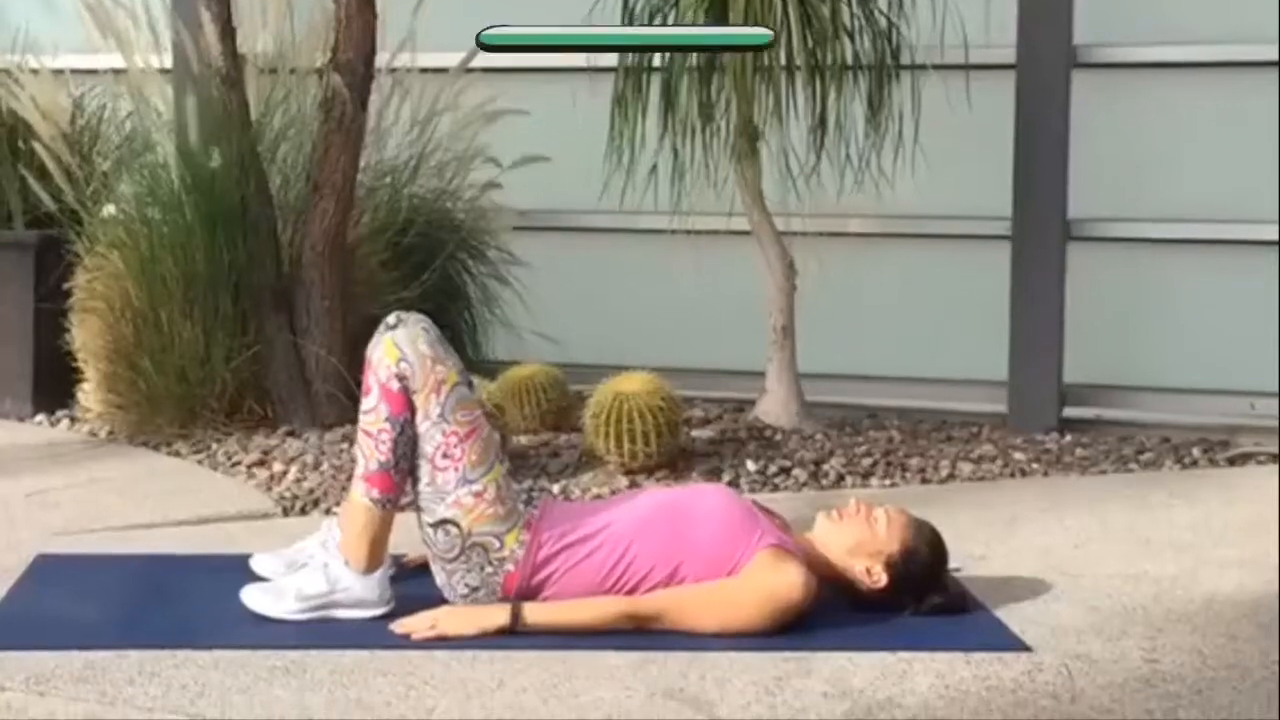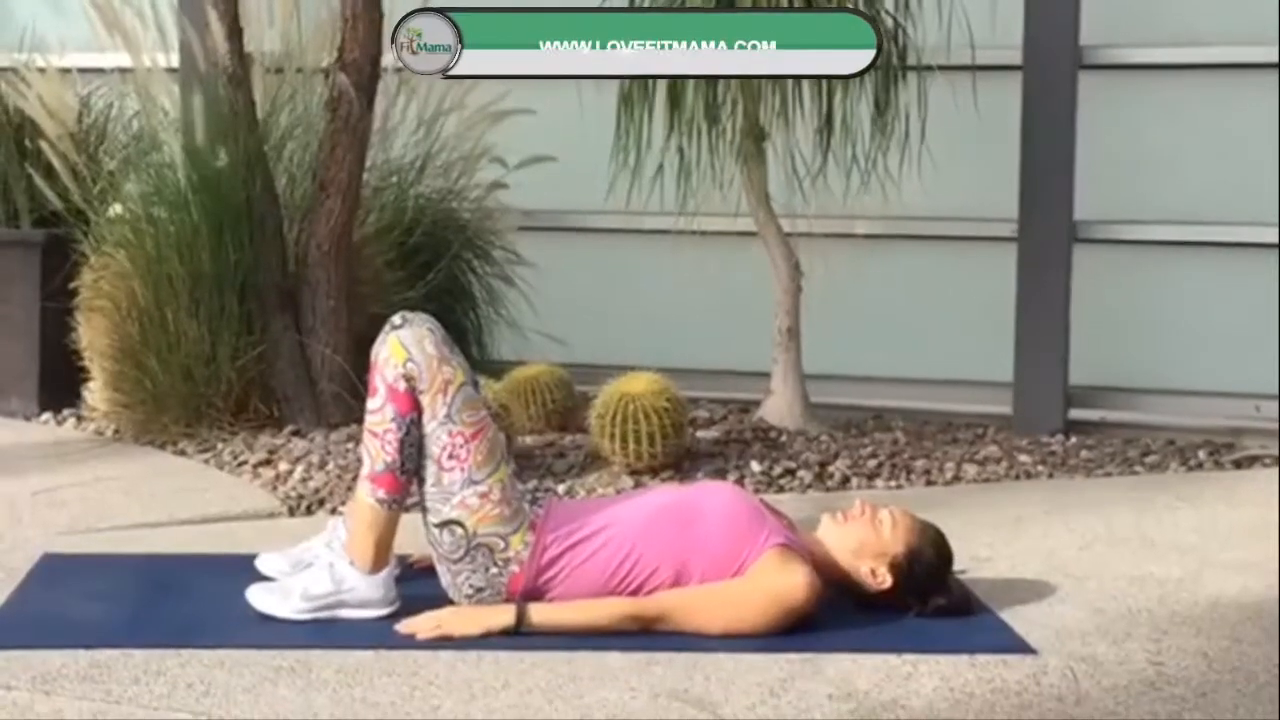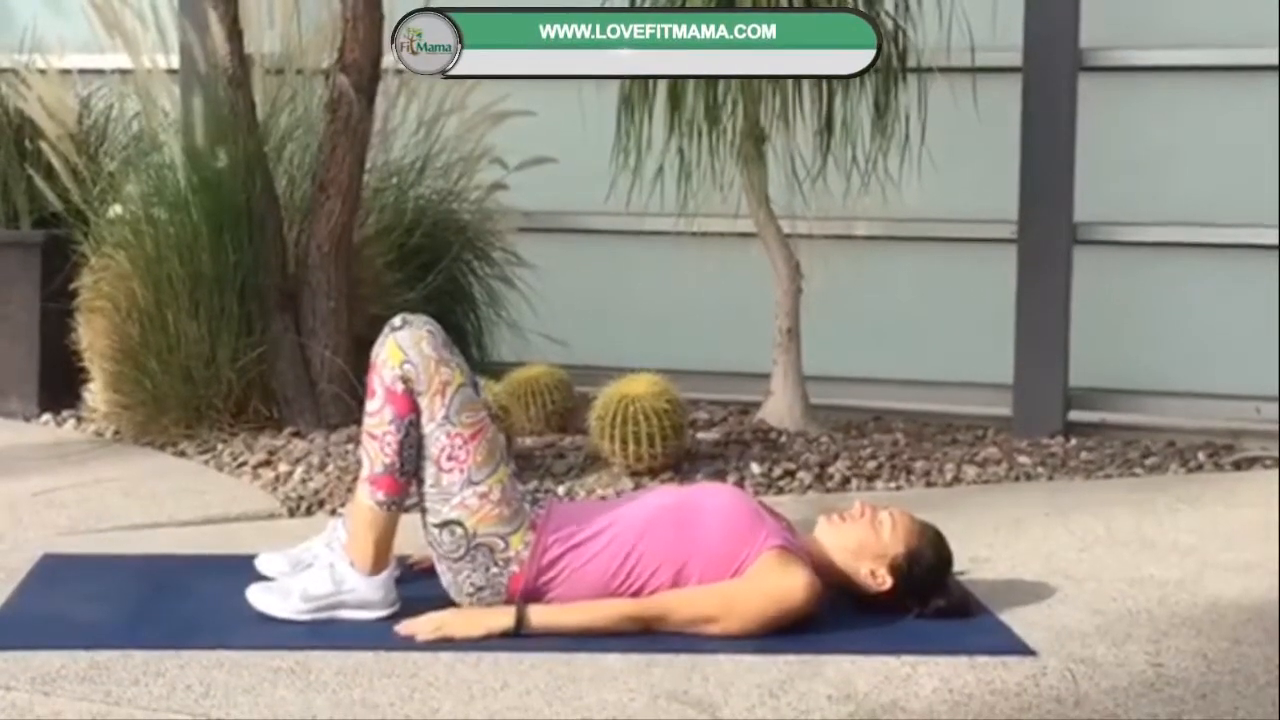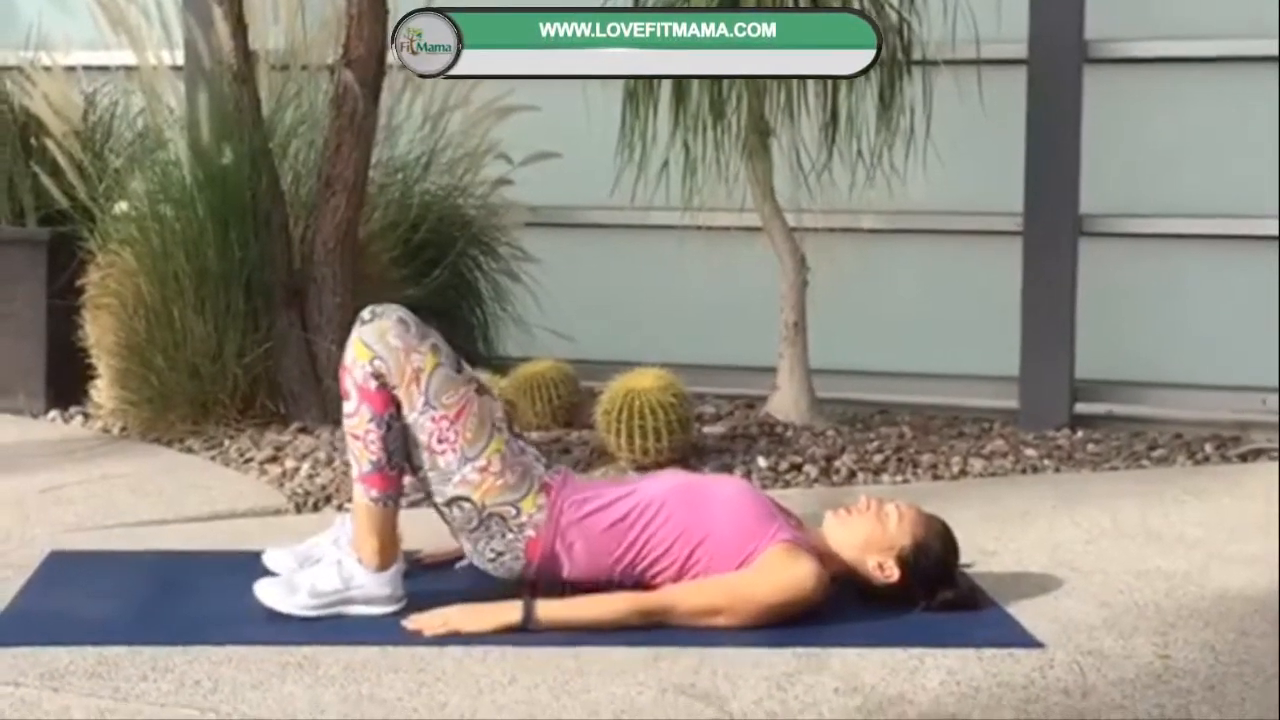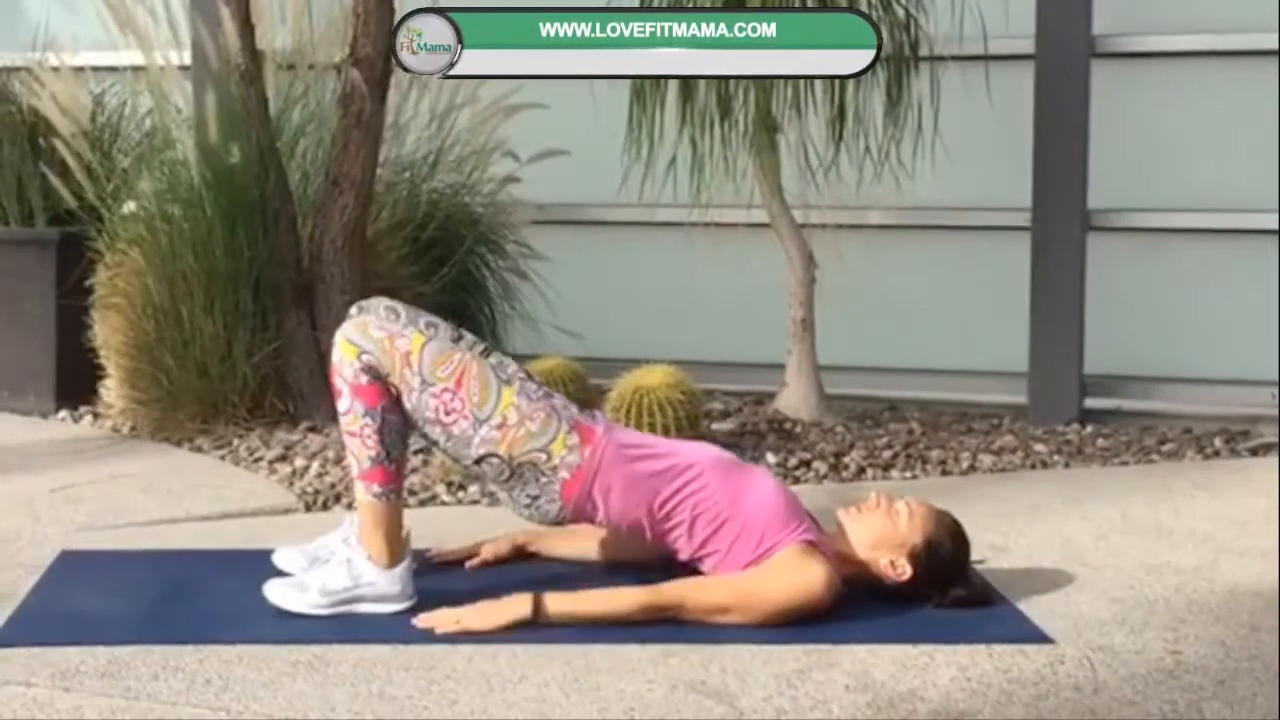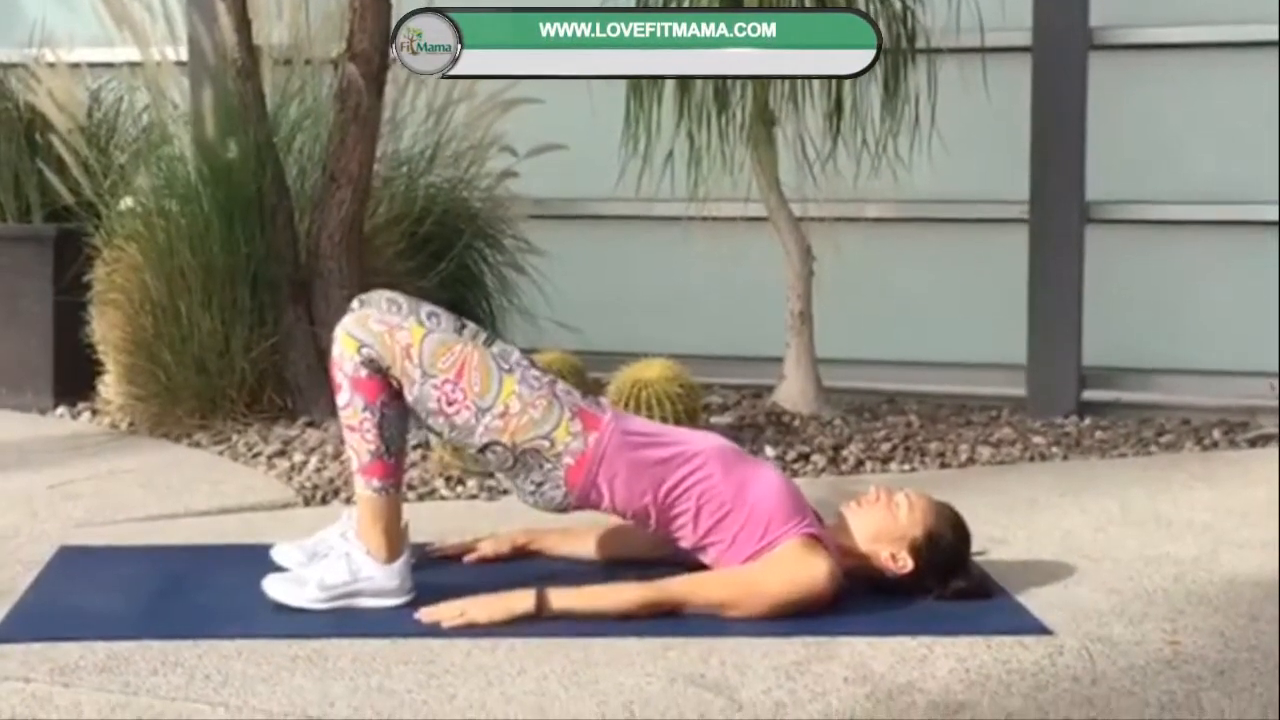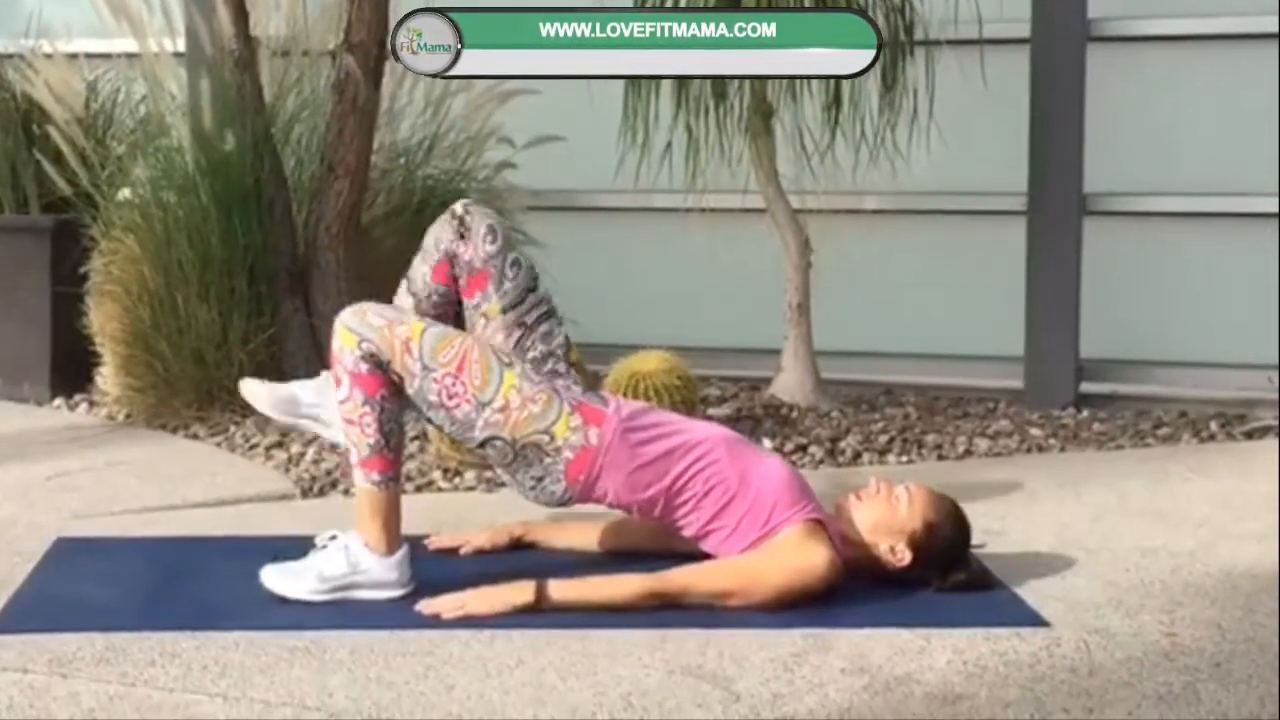
dt=0.7s
person 1, frame 1
left shoulder: (787, 585)
right shoulder: (774, 541)
left elbow: (642, 614)
left wrist: (496, 617)
left hip: (503, 568)
right hip: (534, 535)
left knee: (407, 347)
right knee: (408, 336)
left ankle: (354, 576)
right ankle: (350, 540)
person 1, frame 2
left shoulder: (791, 586)
right shoulder: (780, 542)
left elbow: (647, 615)
left wrist: (499, 618)
left hip: (507, 569)
right hip: (532, 539)
left knee: (412, 344)
right knee: (413, 343)
left ankle: (358, 577)
right ankle: (353, 543)
person 1, frame 3
left shoulder: (792, 586)
right shoulder: (780, 544)
left elbow: (647, 615)
left wrist: (500, 619)
left hip: (508, 567)
right hip: (537, 535)
left knee: (411, 344)
right knee: (414, 347)
left ankle: (359, 577)
right ankle: (352, 541)
person 1, frame 4
left shoulder: (798, 577)
right shoulder: (787, 541)
left elbow: (656, 608)
left wrist: (506, 613)
left hip: (528, 525)
right hip: (548, 510)
left knee: (380, 337)
right knee: (394, 340)
left ankle: (366, 573)
right ankle: (359, 539)
person 1, frame 5
left shoulder: (810, 579)
right shoulder: (800, 543)
left elbow: (662, 601)
left wrist: (517, 606)
right wrist: (521, 542)
left hip: (568, 465)
right hip: (584, 450)
left knee: (365, 336)
right knee: (381, 331)
left ankle: (376, 570)
right ankle: (368, 539)
person 1, frame 6
left shoulder: (812, 572)
right shoulder: (802, 537)
left elbow: (663, 596)
right elbow: (660, 535)
left wrist: (524, 600)
right wrist: (525, 539)
left hip: (572, 452)
right hip: (588, 432)
left knee: (362, 335)
right knee: (378, 311)
left ankle: (376, 564)
right ankle: (366, 530)
person 1, frame 7
left shoulder: (812, 560)
right shoulder: (805, 527)
left elbow: (662, 586)
right elbow: (663, 523)
left wrist: (522, 593)
right wrist: (517, 532)
left hip: (571, 445)
right hip: (586, 416)
left knee: (362, 326)
right knee: (469, 225)
left ankle: (374, 556)
right ankle: (345, 401)
